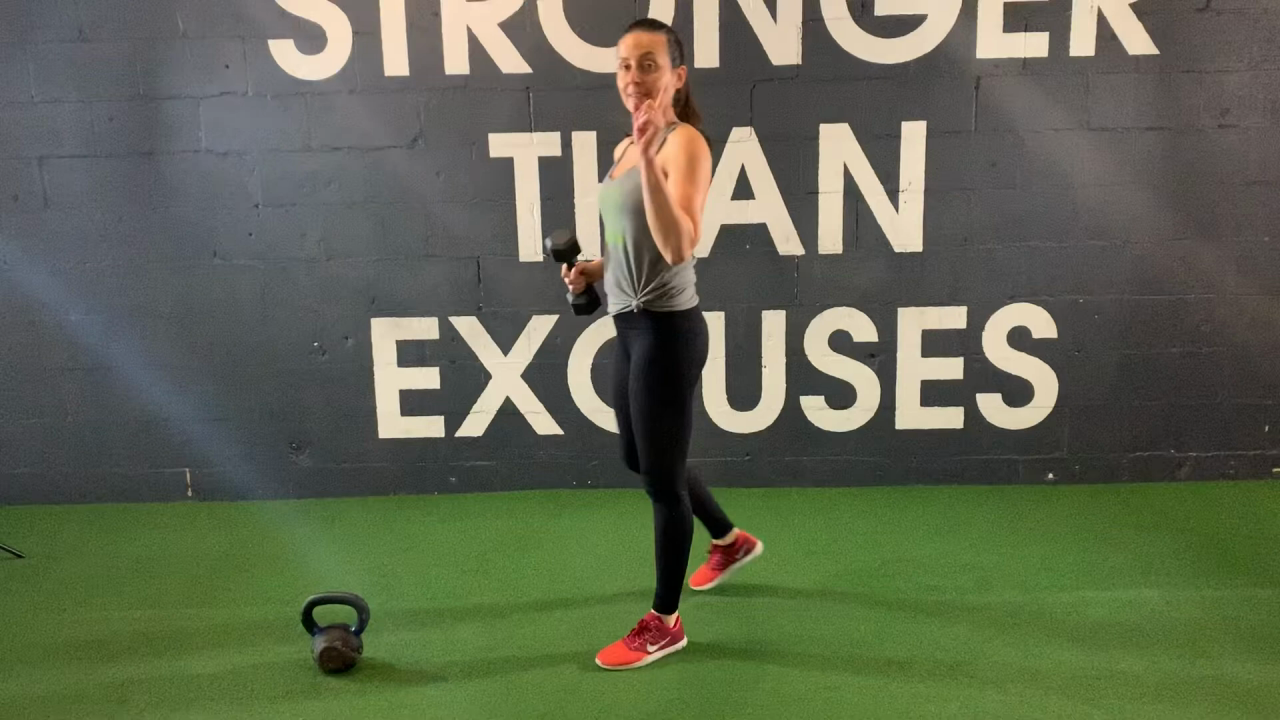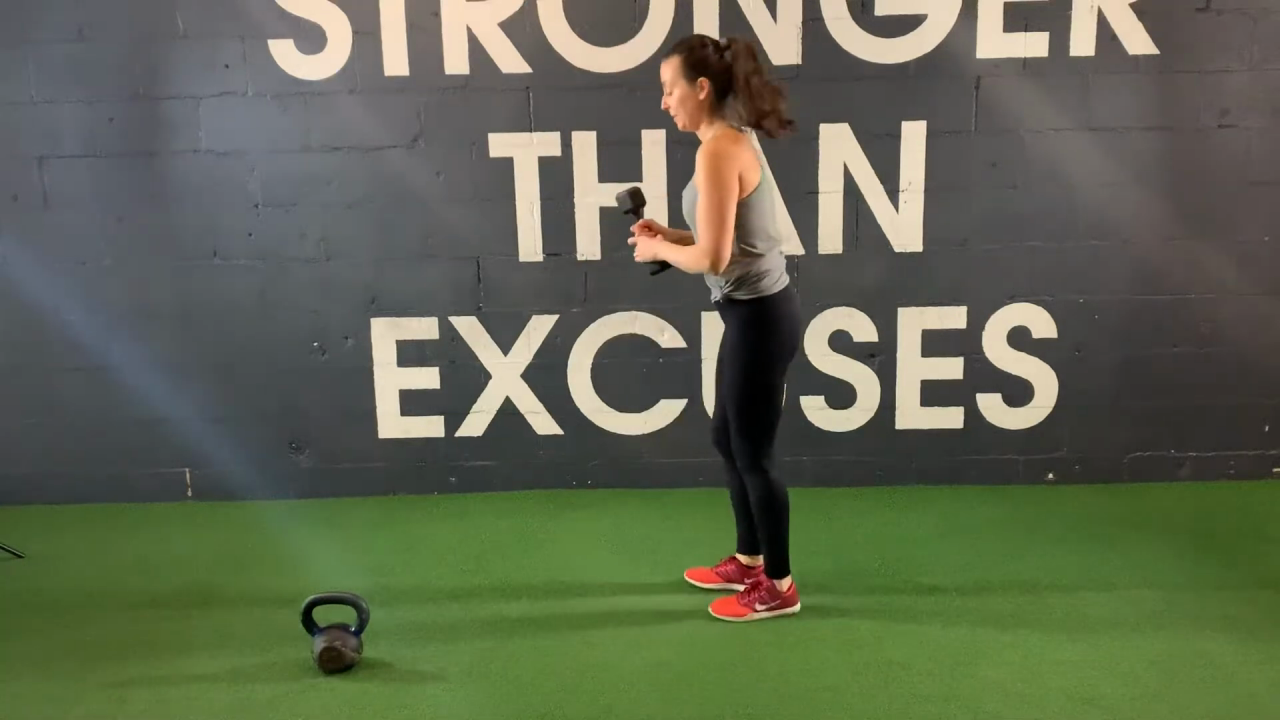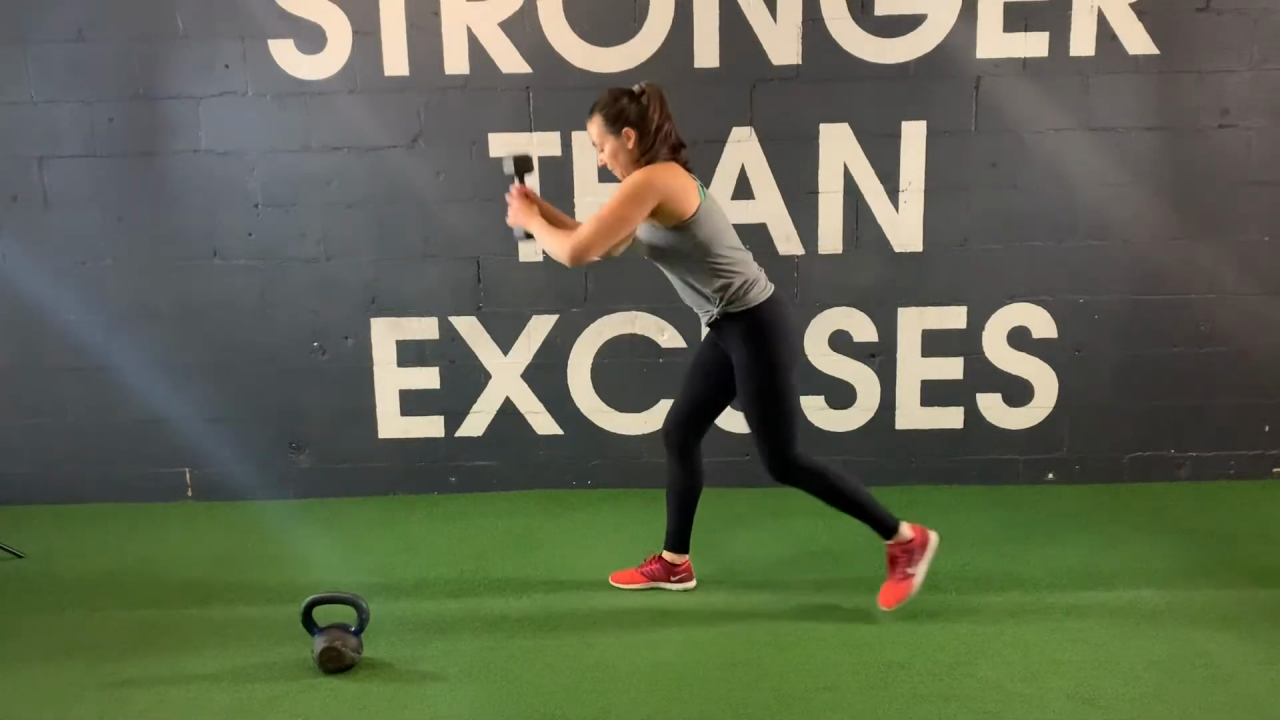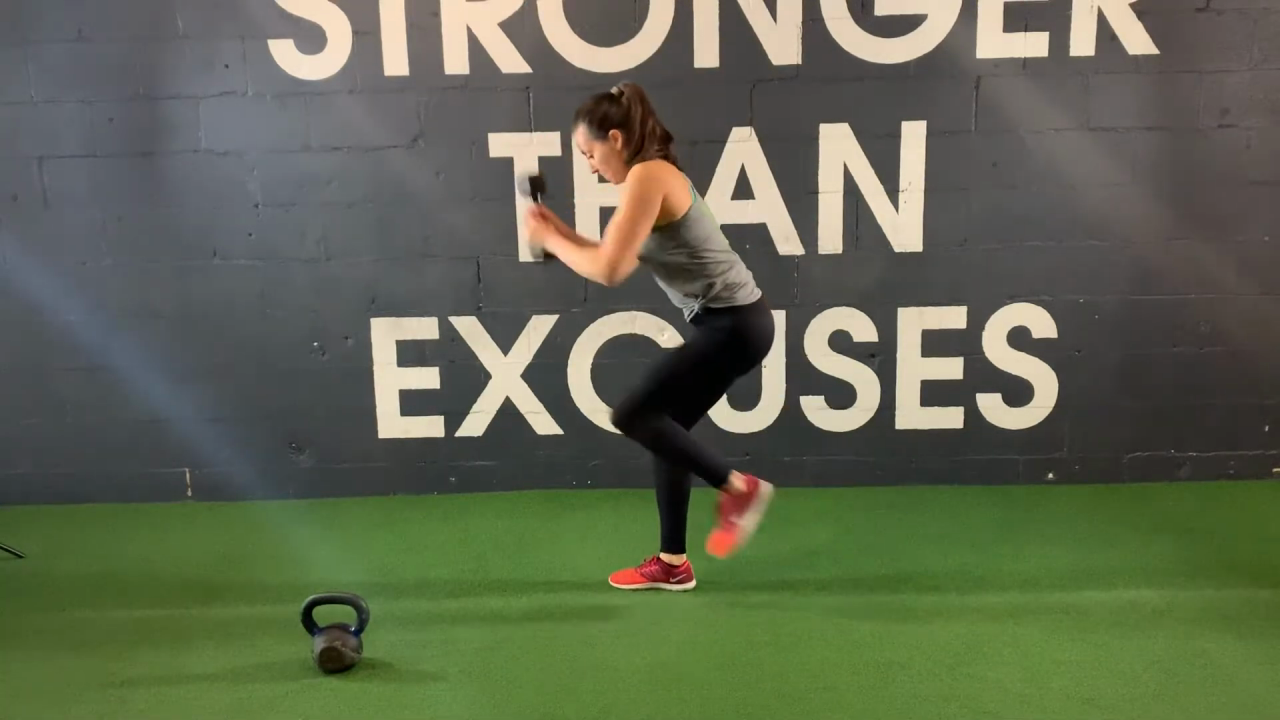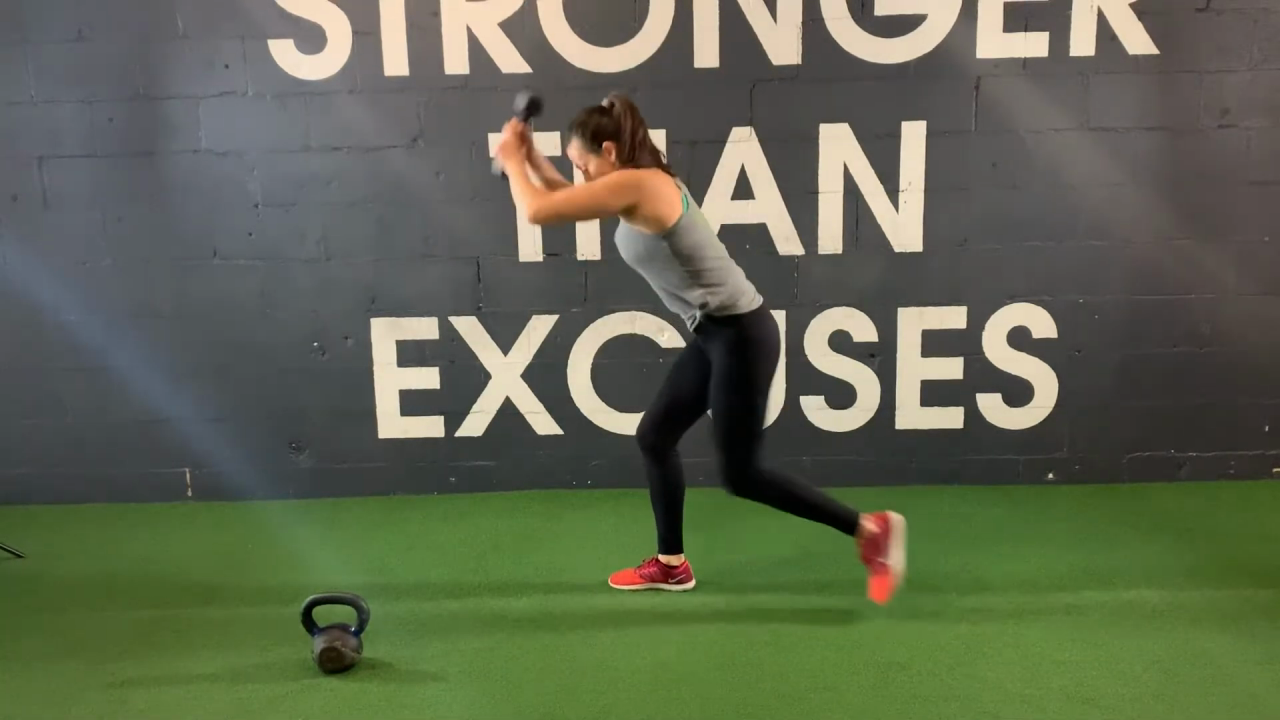
dt=1s
person 1, frame 1
left shoulder: (685, 144)
right shoulder: (627, 146)
left elbow: (677, 248)
left wrist: (647, 161)
right wrist: (595, 268)
left hip: (667, 330)
right hip: (631, 327)
left knee: (661, 478)
right knee: (642, 460)
left ankle: (663, 622)
right ankle: (729, 539)
person 1, frame 2
left shoulder: (717, 152)
right shoulder: (728, 143)
left elbow: (714, 258)
left wrist: (659, 250)
right wrist: (667, 235)
left hip: (759, 317)
right hip: (755, 312)
left knee: (753, 454)
right knee: (730, 443)
left ankle: (778, 586)
right ankle: (747, 561)
person 1, frame 3
left shoulder: (653, 183)
right shoulder: (655, 180)
left elbow: (577, 251)
right elbow: (600, 241)
left wrist: (531, 222)
right wrist: (541, 210)
left hip: (755, 325)
right hip: (730, 327)
left knee: (782, 461)
right knee: (680, 436)
left ankle: (906, 541)
right ankle: (674, 563)
person 1, frame 4
left shoulder: (646, 177)
right shoulder: (650, 175)
left elbow: (608, 270)
right elbow: (624, 259)
left wrist: (554, 242)
right wrist: (562, 233)
left hip: (737, 324)
right hip: (722, 322)
left knee: (632, 415)
right knee: (659, 428)
left ankle: (736, 487)
right ankle: (672, 563)
person 1, frame 5
left shoulder: (636, 183)
right shoulder: (646, 182)
left elbow: (537, 211)
right elbow: (561, 199)
left wrist: (511, 159)
right wrist: (532, 160)
left hip: (737, 334)
right hip: (713, 336)
left knee: (740, 474)
right knee: (654, 436)
left ankle: (871, 530)
right ankle: (670, 563)
